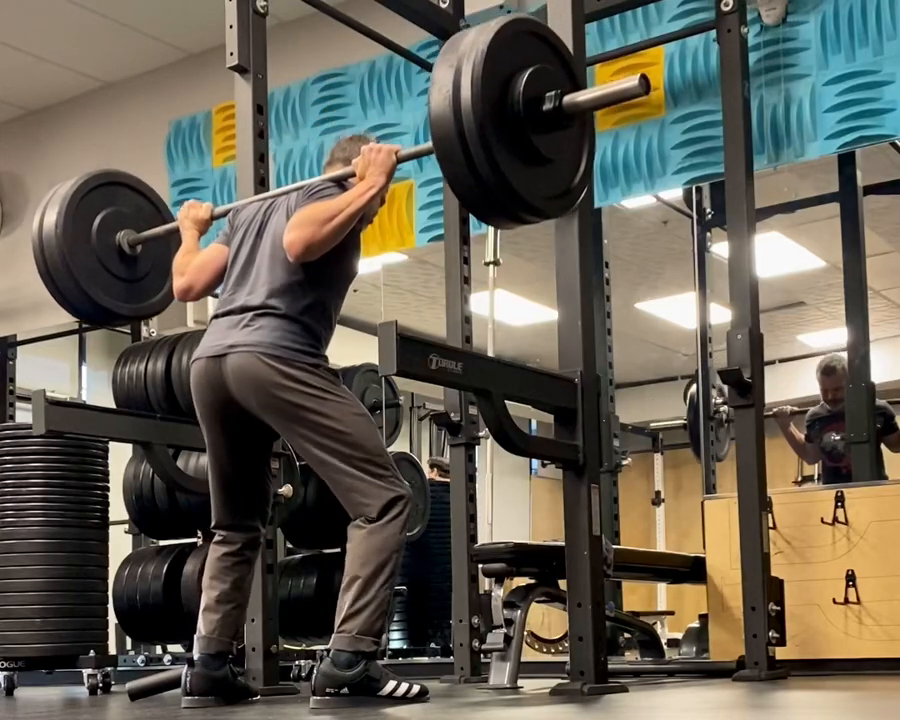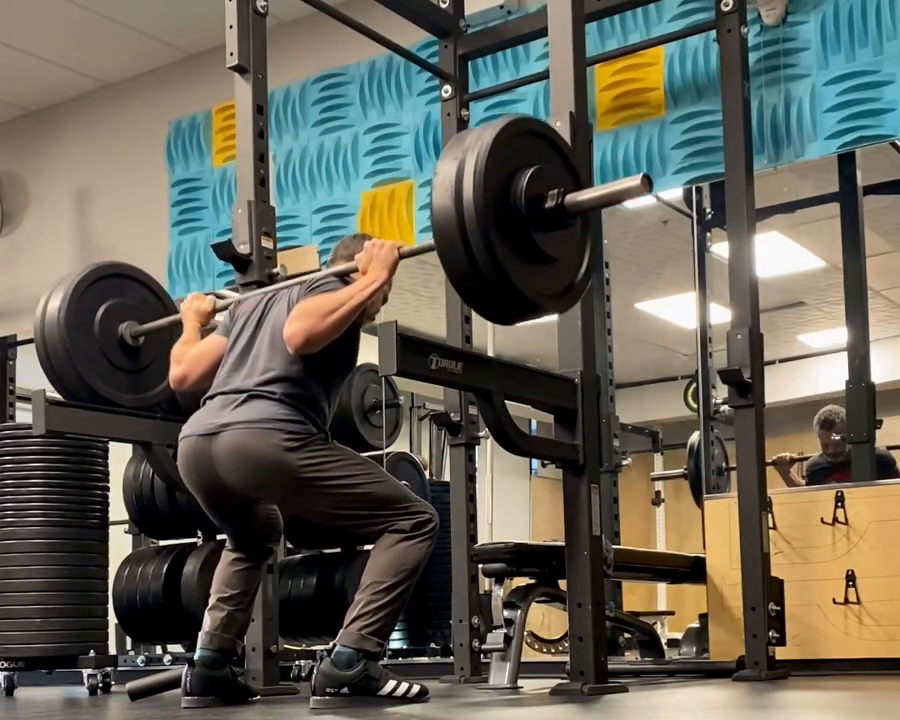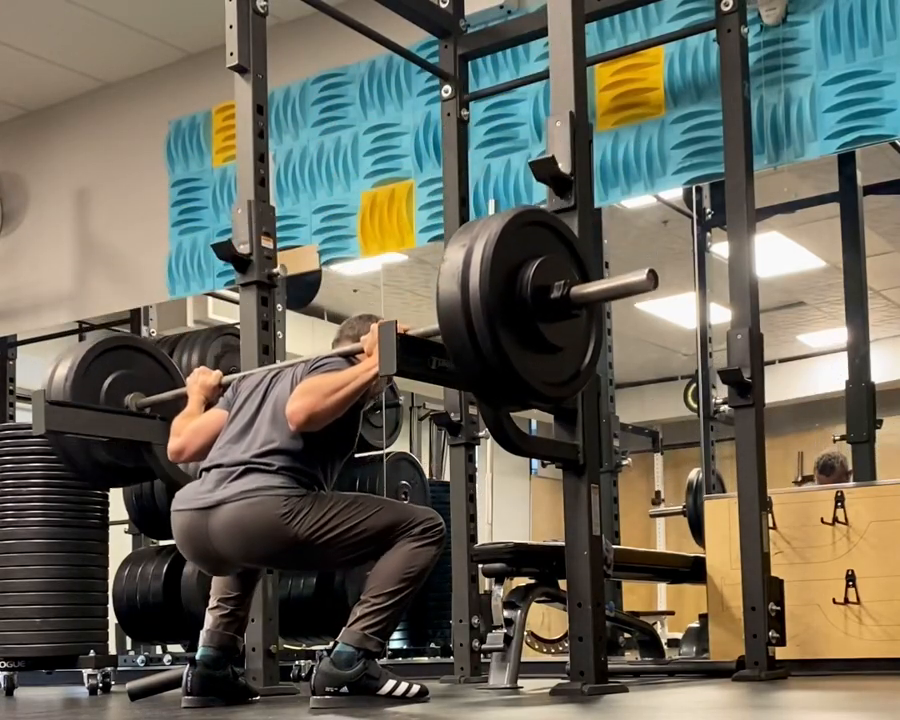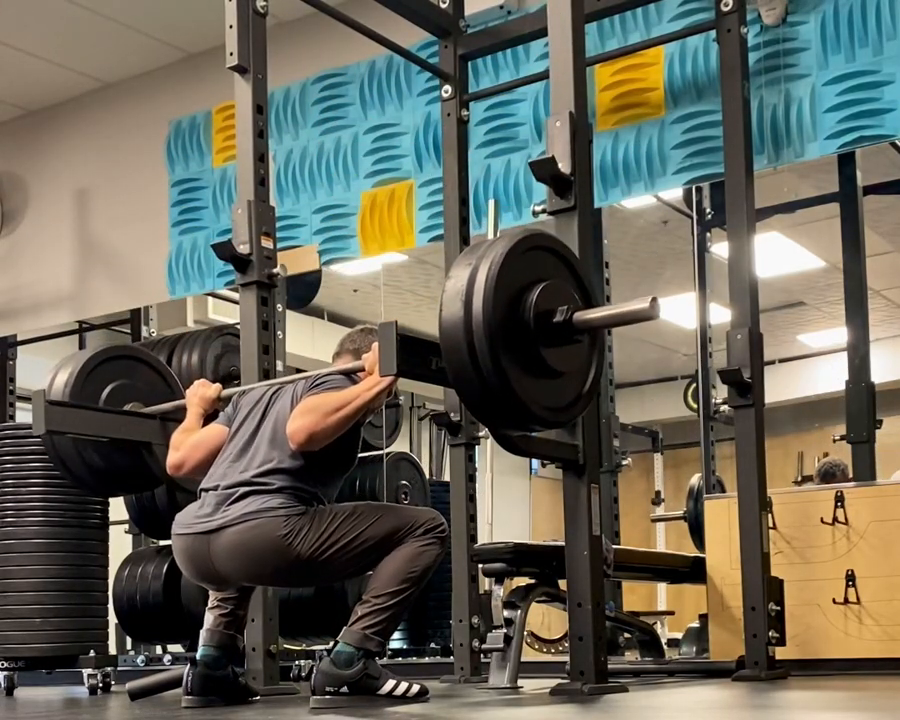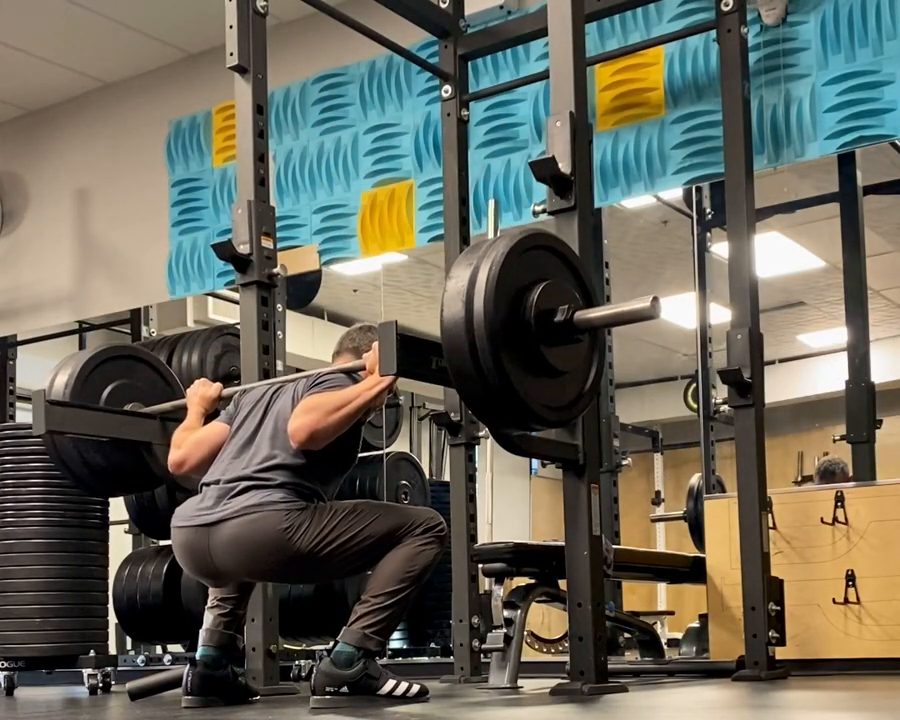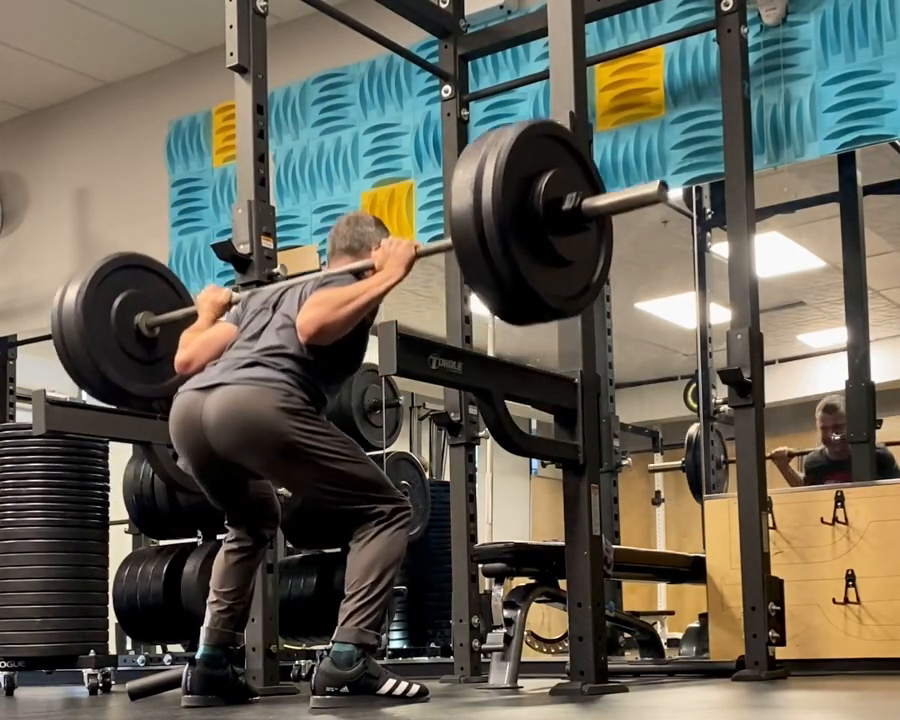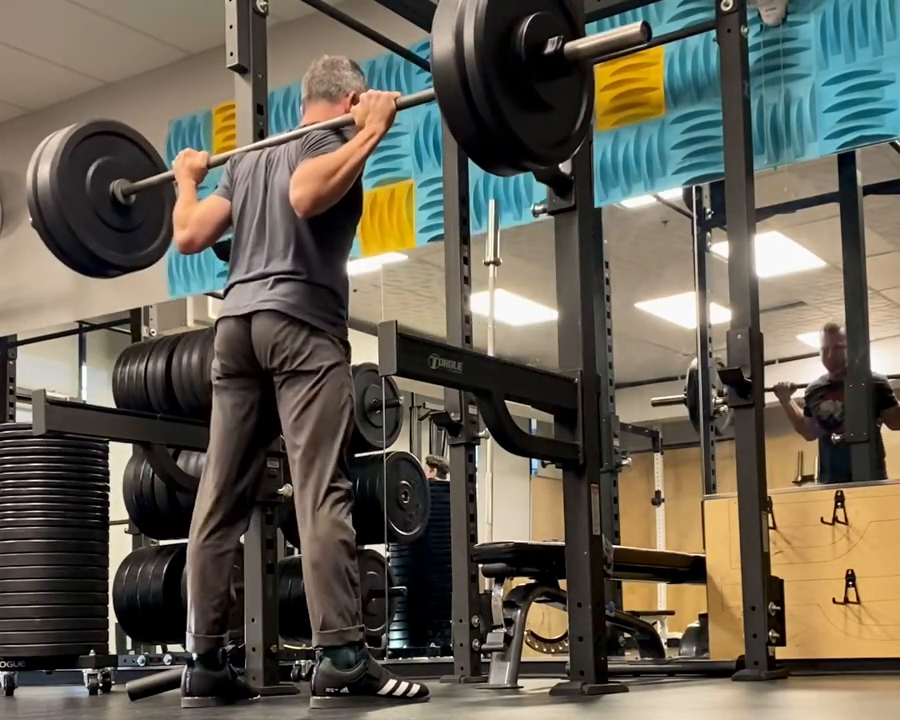
dt=0.7s
person 1, frame 1
left shoulder: (252, 210)
right shoulder: (336, 193)
left elbow: (186, 285)
right elbow: (300, 241)
left wrist: (190, 231)
right wrist: (373, 182)
left hip: (211, 361)
right hip: (275, 357)
left knee: (236, 523)
right knee: (382, 498)
left ankle: (210, 664)
right ankle: (348, 662)
person 1, frame 2
left shoulder: (254, 302)
right shoulder: (337, 290)
left elbow: (182, 375)
right elbow: (299, 334)
left wrist: (192, 323)
right wrist: (375, 278)
left hip: (195, 446)
right hip: (262, 439)
left knee: (253, 539)
right knee: (412, 520)
left ankle: (210, 666)
right ankle: (348, 665)
person 1, frame 3
left shoulder: (255, 378)
right shoulder: (340, 367)
left elbow: (180, 447)
right elbow: (302, 412)
left wrist: (197, 397)
right wrist: (378, 362)
left hip: (189, 523)
right hip: (258, 511)
right knee: (422, 529)
left ankle: (210, 667)
right ankle: (347, 666)
person 1, frame 4
left shoulder: (256, 394)
right shoulder: (339, 384)
left elbow: (179, 461)
right elbow: (302, 432)
left wrist: (196, 409)
right wrist: (379, 380)
left hip: (190, 546)
right hip: (260, 535)
right knee: (425, 529)
left ankle: (211, 667)
right ankle: (347, 667)
person 1, frame 5
left shoulder: (257, 392)
right shoulder: (341, 383)
left elbow: (181, 459)
right elbow: (303, 430)
left wrist: (197, 408)
right wrist: (382, 379)
left hip: (189, 541)
right hip: (259, 531)
right knee: (423, 528)
left ankle: (211, 667)
right ankle: (347, 667)
person 1, frame 6
left shoulder: (266, 294)
right shoulder: (354, 286)
left elbow: (187, 359)
right elbow: (312, 326)
left wrist: (209, 312)
right wrist: (390, 275)
left hip: (189, 410)
right hip: (256, 404)
left knee: (253, 524)
right knee: (385, 511)
left ankle: (211, 665)
right ankle: (347, 663)
person 1, frame 7
left shoulder: (247, 160)
right shoulder: (334, 141)
left elbow: (188, 235)
right elbow: (306, 196)
left wrist: (186, 179)
right wrist: (372, 132)
left hip: (235, 323)
right hip: (298, 322)
left knee: (221, 499)
right knee: (321, 494)
left ankle: (205, 662)
right ankle: (342, 661)
